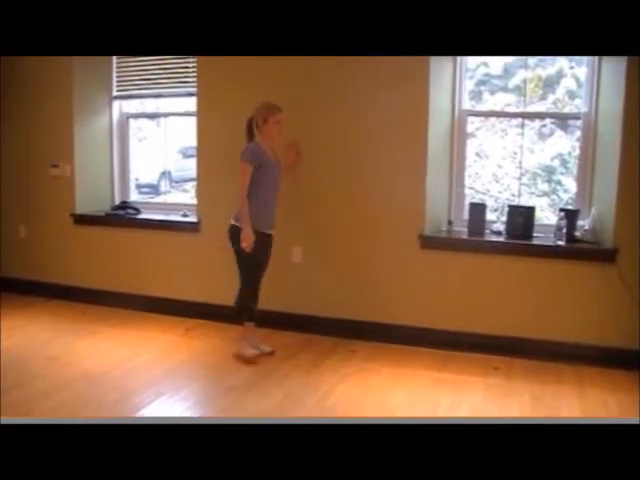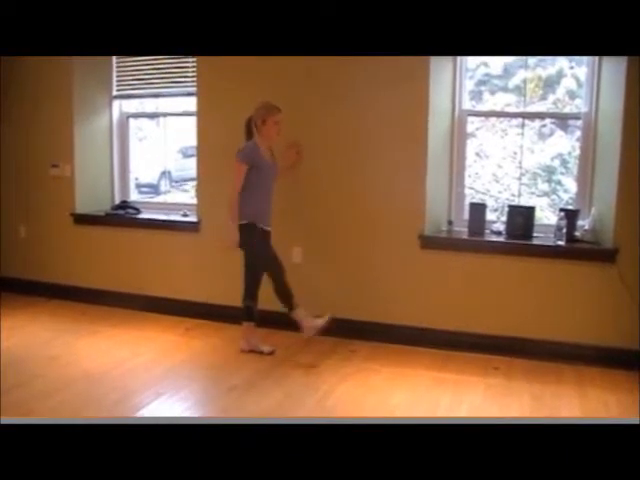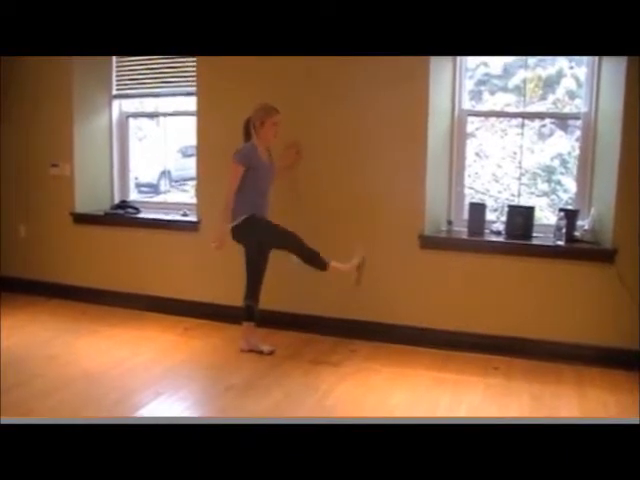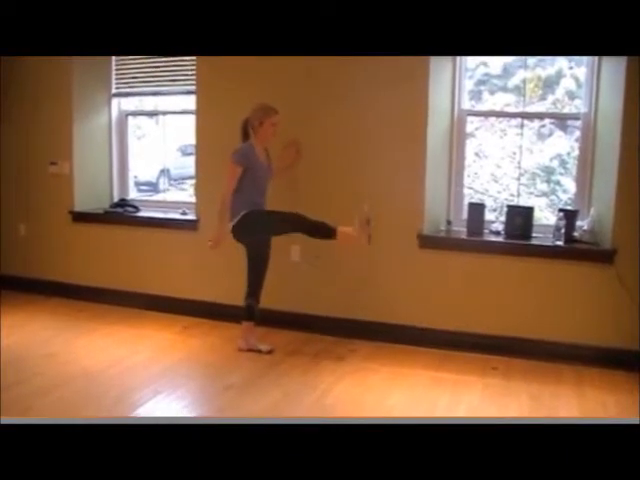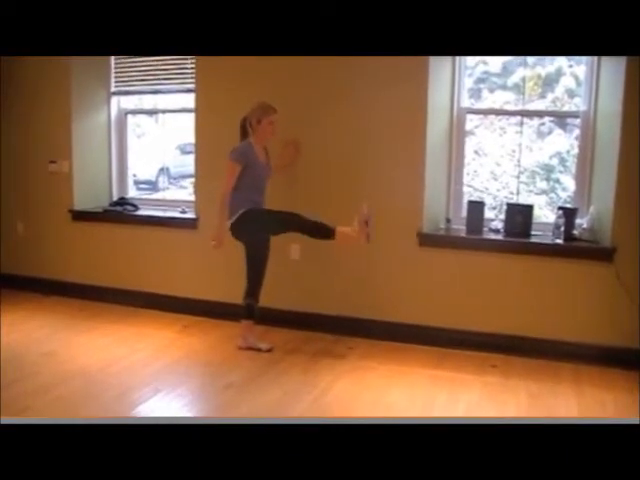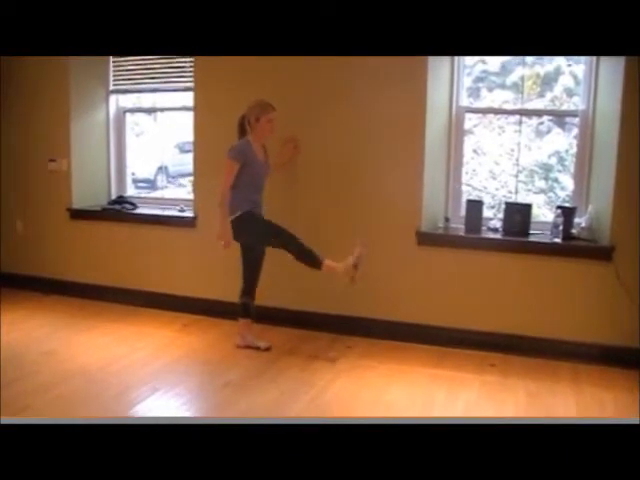
dt=0.1s
person 1, frame 1
left shoulder: (272, 153)
right shoulder: (251, 151)
right elbow: (242, 193)
left wrist: (284, 164)
right wrist: (246, 229)
left hip: (263, 230)
right hip: (245, 227)
left knee: (253, 283)
right knee: (249, 281)
left ankle: (249, 338)
right ankle: (243, 342)
person 1, frame 2
left shoulder: (269, 152)
right shoulder: (247, 152)
right elbow: (234, 192)
left wrist: (286, 164)
right wrist: (233, 227)
left hip: (259, 225)
right hip: (245, 224)
left knee: (254, 280)
right knee: (275, 269)
left ankle: (249, 338)
right ankle: (303, 320)
person 1, frame 3
left shoulder: (267, 153)
right shoulder: (245, 152)
right elbow: (230, 193)
left wrist: (286, 163)
right wrist: (224, 228)
left hip: (258, 223)
right hip: (244, 222)
left knee: (255, 281)
right knee: (292, 241)
left ankle: (248, 338)
right ankle: (344, 269)
person 1, frame 4
left shoulder: (264, 154)
right shoulder: (243, 153)
right elbow: (228, 192)
left wrist: (284, 163)
right wrist: (221, 227)
left hip: (256, 222)
right hip: (244, 220)
left knee: (256, 280)
right knee: (297, 221)
left ankle: (247, 337)
right ankle: (353, 232)
person 1, frame 5
left shoulder: (263, 152)
right shoulder: (242, 151)
right elbow: (227, 190)
left wrist: (284, 161)
right wrist: (221, 226)
left hip: (255, 221)
right hip: (243, 219)
left knee: (255, 280)
right knee: (295, 222)
left ankle: (247, 336)
right ankle: (352, 232)
person 1, frame 6
left shoulder: (262, 149)
right shoulder: (240, 149)
right elbow: (225, 189)
left wrist: (285, 157)
right wrist: (225, 225)
left hip: (253, 220)
right hip: (240, 218)
left knee: (252, 278)
right knee: (288, 241)
left ankle: (245, 335)
right ankle: (339, 268)
